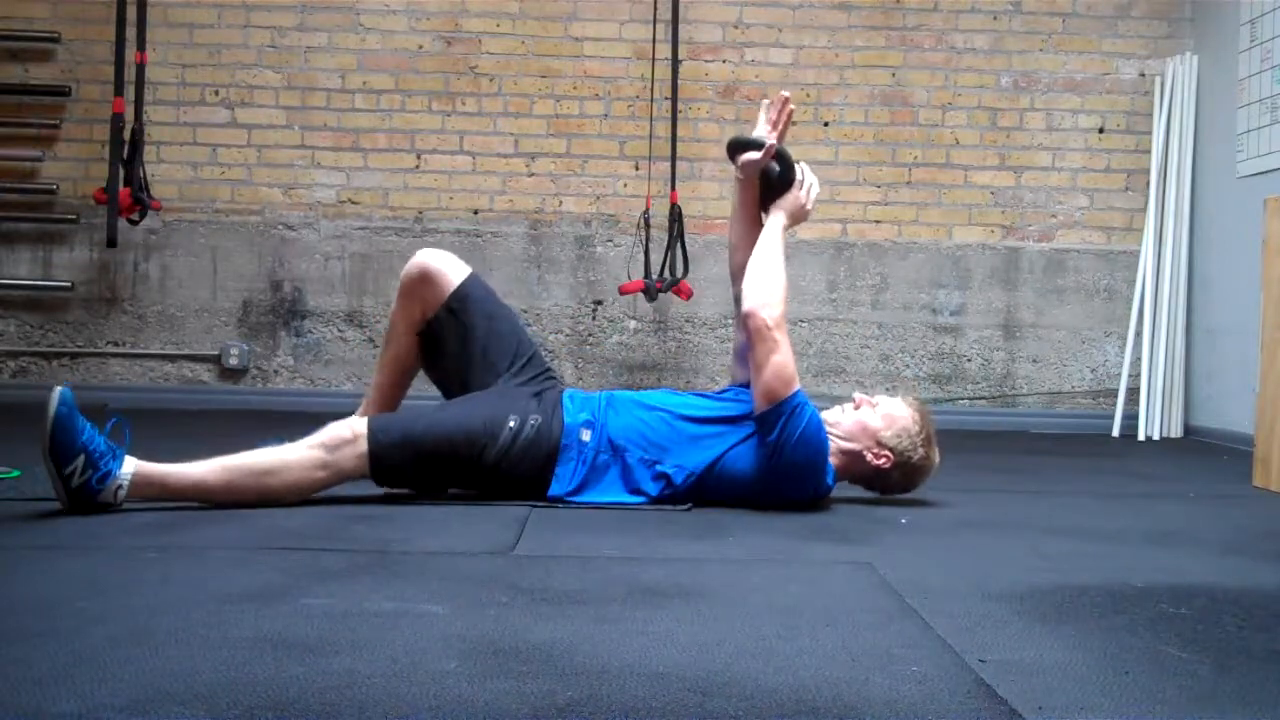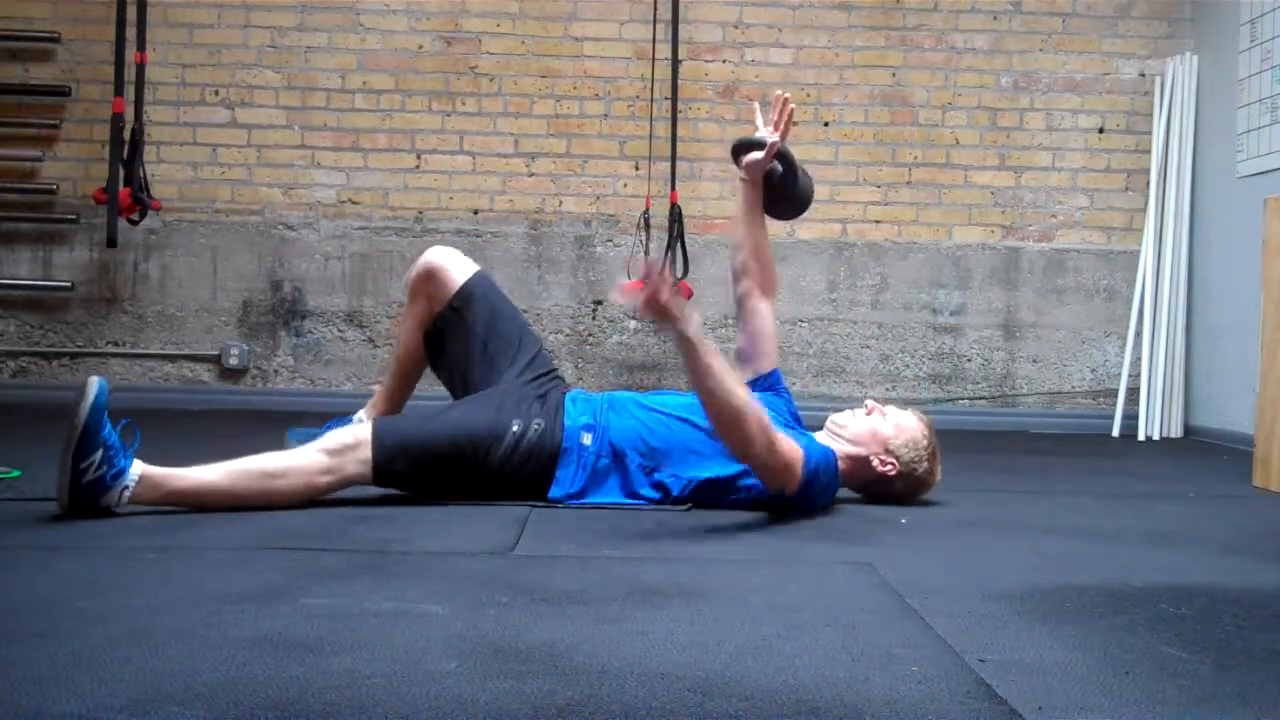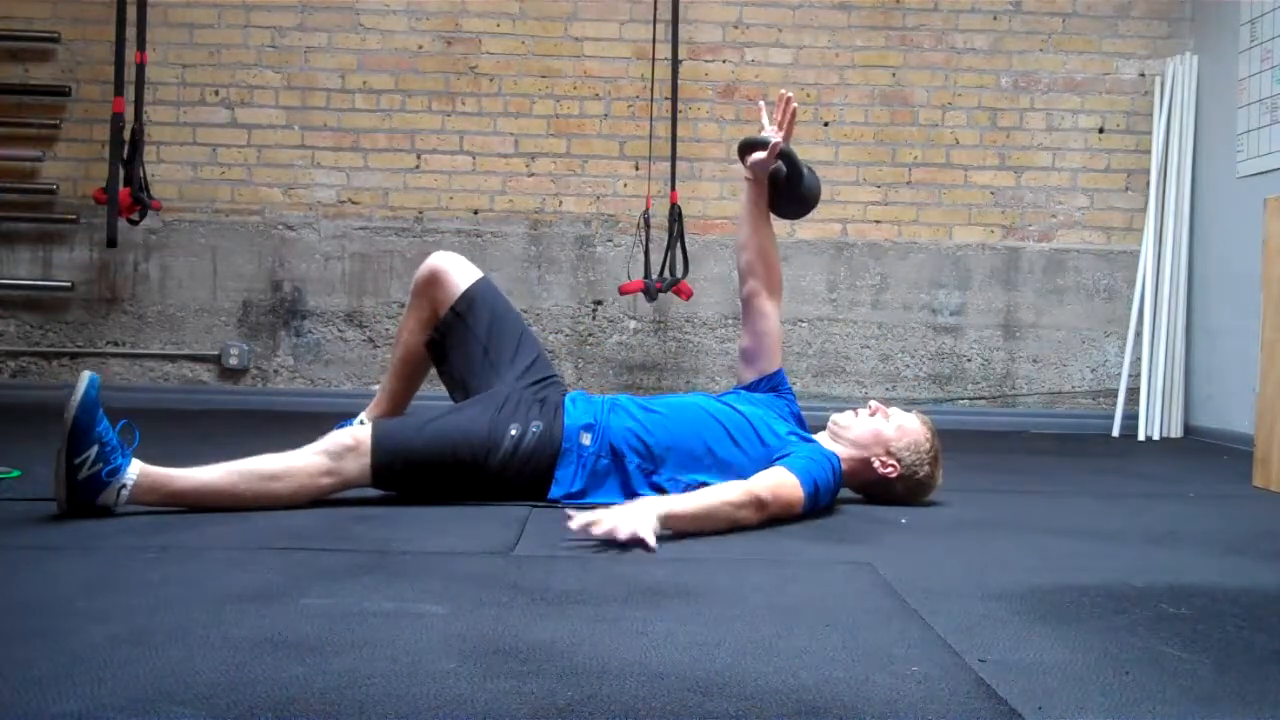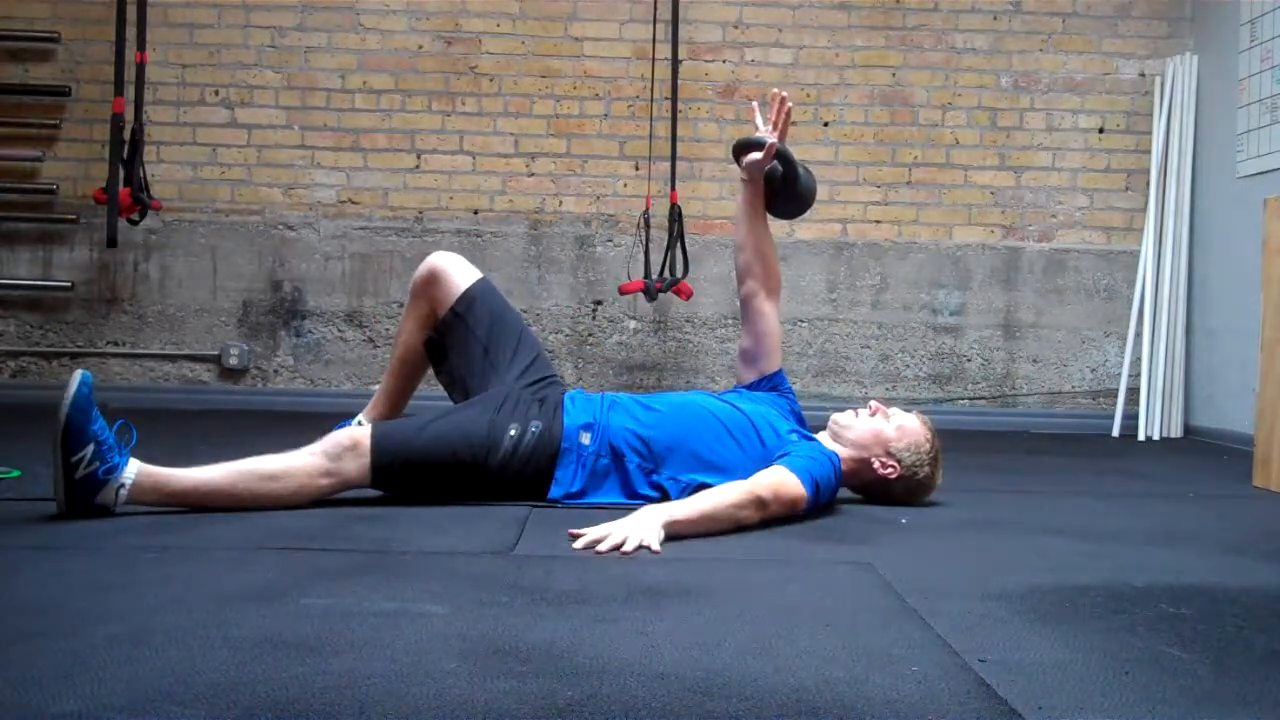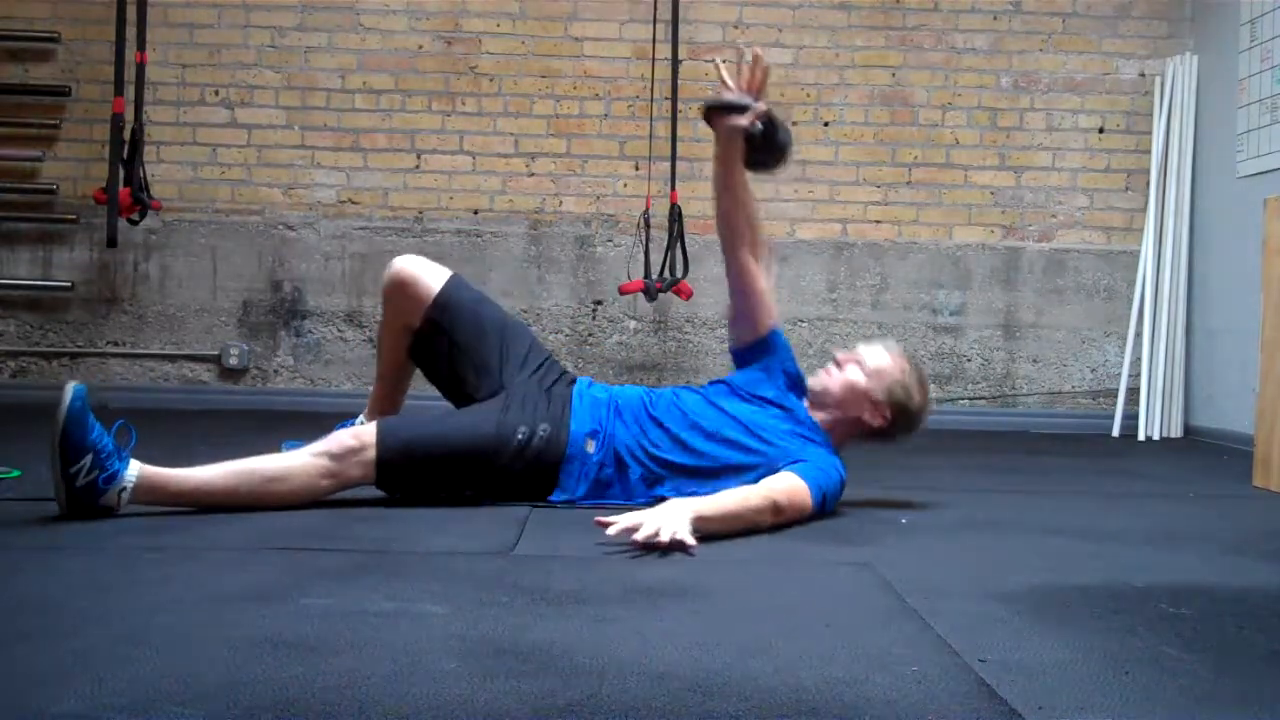
dt=0.5s
person 1, frame 1
left shoulder: (801, 462)
right shoulder: (783, 425)
left elbow: (760, 321)
right elbow: (749, 300)
left wrist: (781, 222)
right wrist: (750, 183)
left hip: (554, 454)
right hip: (551, 404)
left knee: (337, 449)
right knee: (430, 271)
left ankle: (120, 478)
right ankle: (372, 423)
person 1, frame 2
left shoulder: (806, 470)
right shoulder: (786, 418)
left elbow: (748, 450)
right elbow: (754, 297)
left wrist: (681, 327)
right wrist: (752, 186)
left hip: (551, 456)
right hip: (554, 402)
left knee: (339, 459)
right knee: (440, 267)
left ankle: (125, 479)
right ankle: (376, 419)
person 1, frame 3
left shoulder: (812, 470)
right shoulder: (781, 414)
left elbow: (753, 498)
right elbow: (759, 296)
left wrist: (651, 506)
right wrist: (759, 183)
left hip: (548, 453)
right hip: (551, 403)
left knee: (339, 461)
right knee: (442, 272)
left ankle: (123, 482)
right ankle: (376, 421)
person 1, frame 4
left shoulder: (811, 470)
right shoulder: (782, 415)
left elbow: (754, 497)
right elbow: (757, 297)
left wrist: (657, 515)
right wrist: (754, 184)
left hip: (547, 455)
right hip: (550, 404)
left knee: (338, 462)
right knee: (440, 272)
left ankle: (119, 480)
right ankle: (375, 423)
person 1, frame 5
left shoulder: (816, 467)
right shoulder: (781, 385)
left elbow: (772, 502)
right elbow: (743, 258)
left wrist: (684, 508)
right wrist: (729, 143)
left hip: (549, 454)
right hip: (557, 394)
left knee: (342, 461)
right knee: (407, 279)
left ankle: (124, 481)
right ankle: (377, 425)
